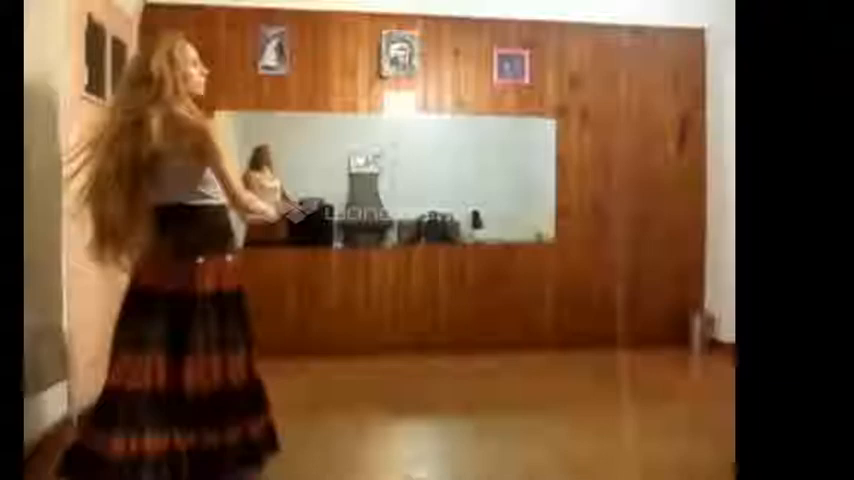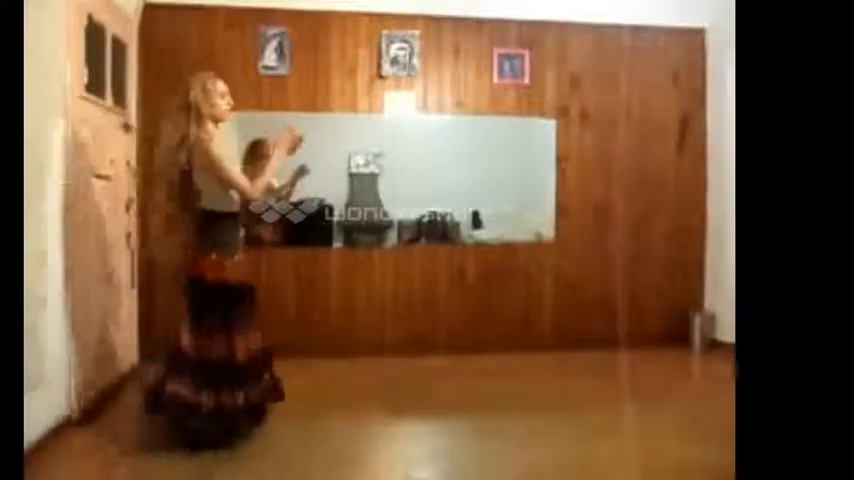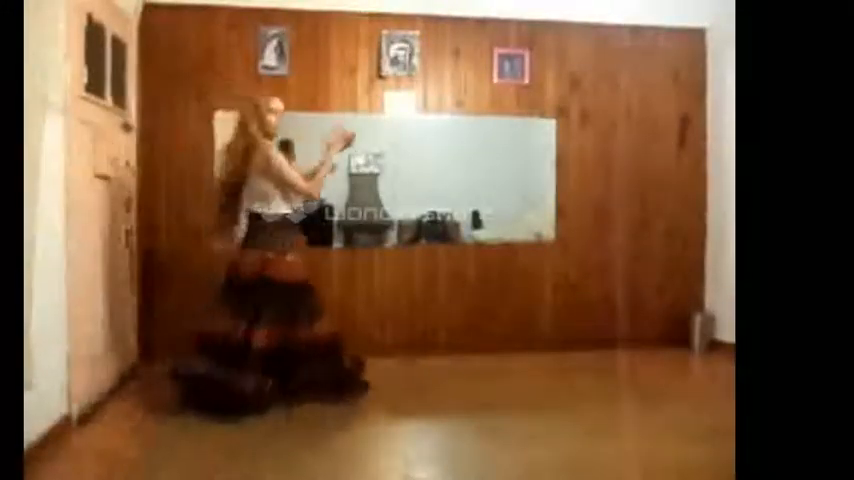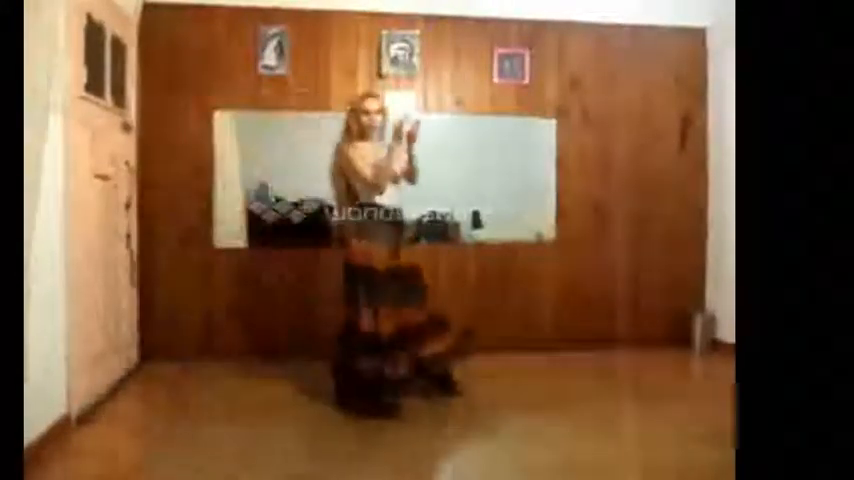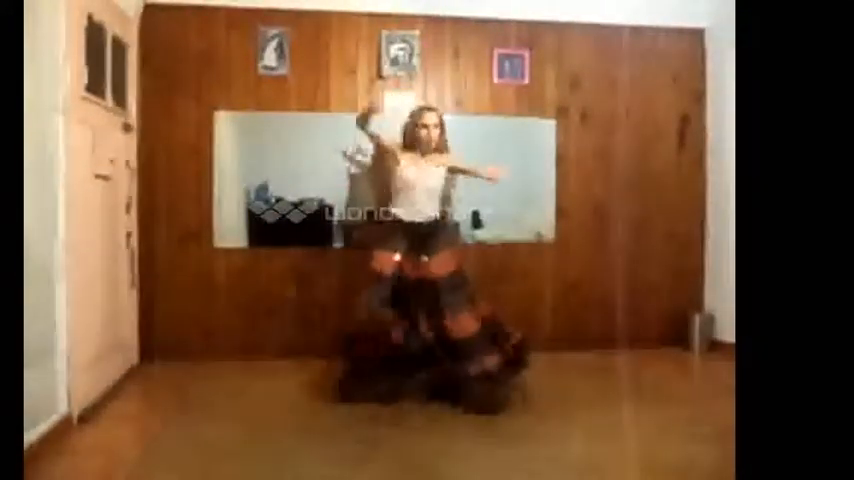
dt=0.7s
person 1, frame 1
left shoulder: (147, 125)
right shoulder: (192, 124)
left elbow: (150, 197)
right elbow: (240, 200)
right wrist: (266, 211)
left hip: (165, 249)
right hip: (206, 249)
left knee: (163, 353)
right knee: (208, 357)
person 1, frame 2
left shoulder: (203, 141)
right shoulder: (204, 143)
left elbow: (237, 188)
right elbow: (250, 192)
left wrist: (275, 155)
right wrist: (276, 154)
left hip: (216, 242)
right hip: (219, 246)
left knee: (223, 332)
right knee: (219, 333)
left ankle: (214, 414)
right ankle: (211, 420)
person 1, frame 3
left shoulder: (261, 148)
right shoulder: (267, 151)
left elbow: (300, 185)
right elbow: (309, 190)
left wrist: (328, 156)
right wrist: (330, 154)
left hip: (270, 237)
right hip: (274, 242)
person 1, frame 4
left shoulder: (383, 148)
right shoulder: (351, 150)
left elbow: (410, 177)
right elbow: (377, 183)
left wrist: (408, 148)
right wrist: (396, 147)
left hip: (391, 224)
right hip: (369, 229)
left knee: (404, 298)
right knee: (373, 303)
right ankle: (369, 390)
person 1, frame 5
left shoulder: (445, 161)
right shoulder: (398, 155)
left elbow: (475, 171)
right elbow: (367, 132)
left wrist: (491, 173)
right wrist: (366, 118)
left hip: (432, 237)
right hip: (398, 234)
left knee: (452, 304)
right knee: (380, 299)
left ankle: (469, 380)
